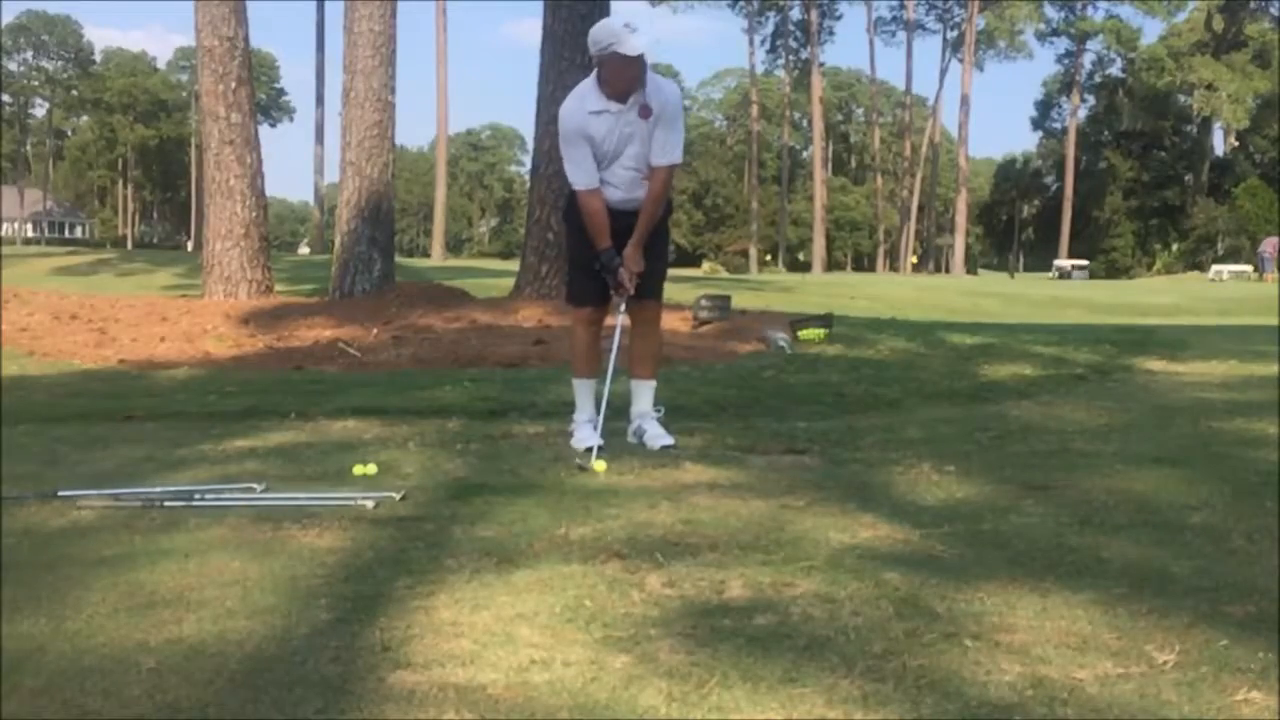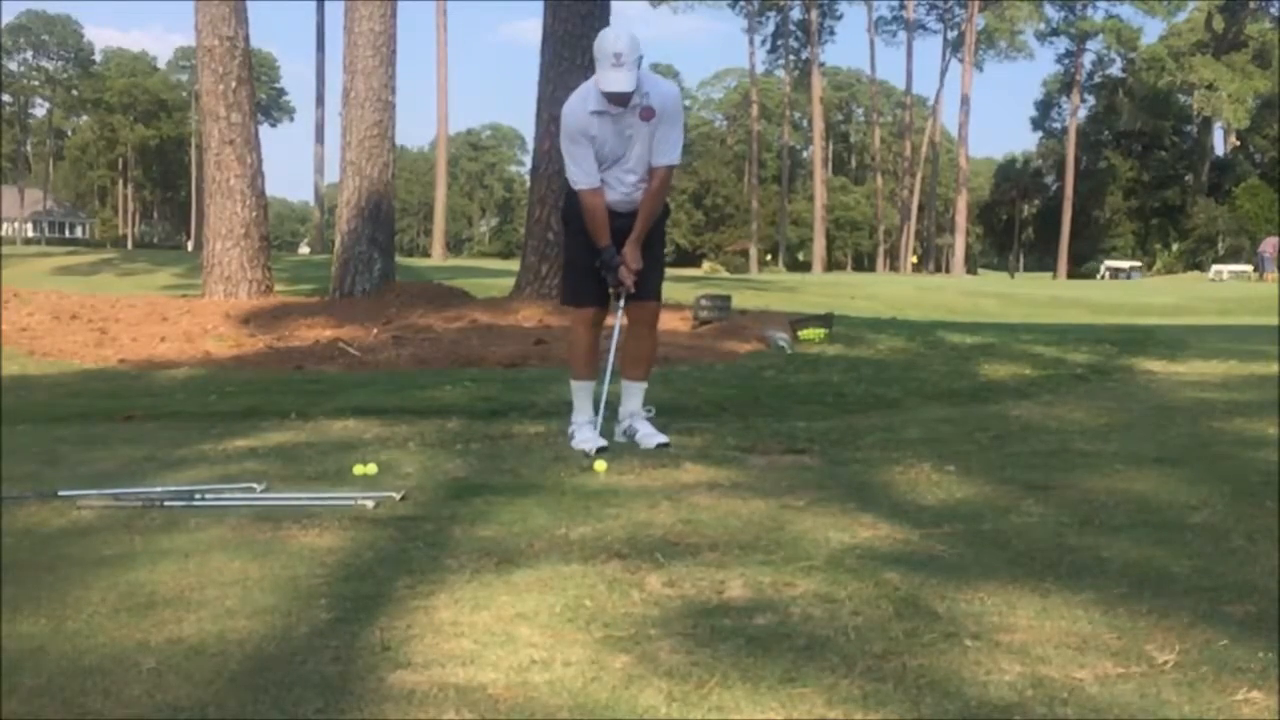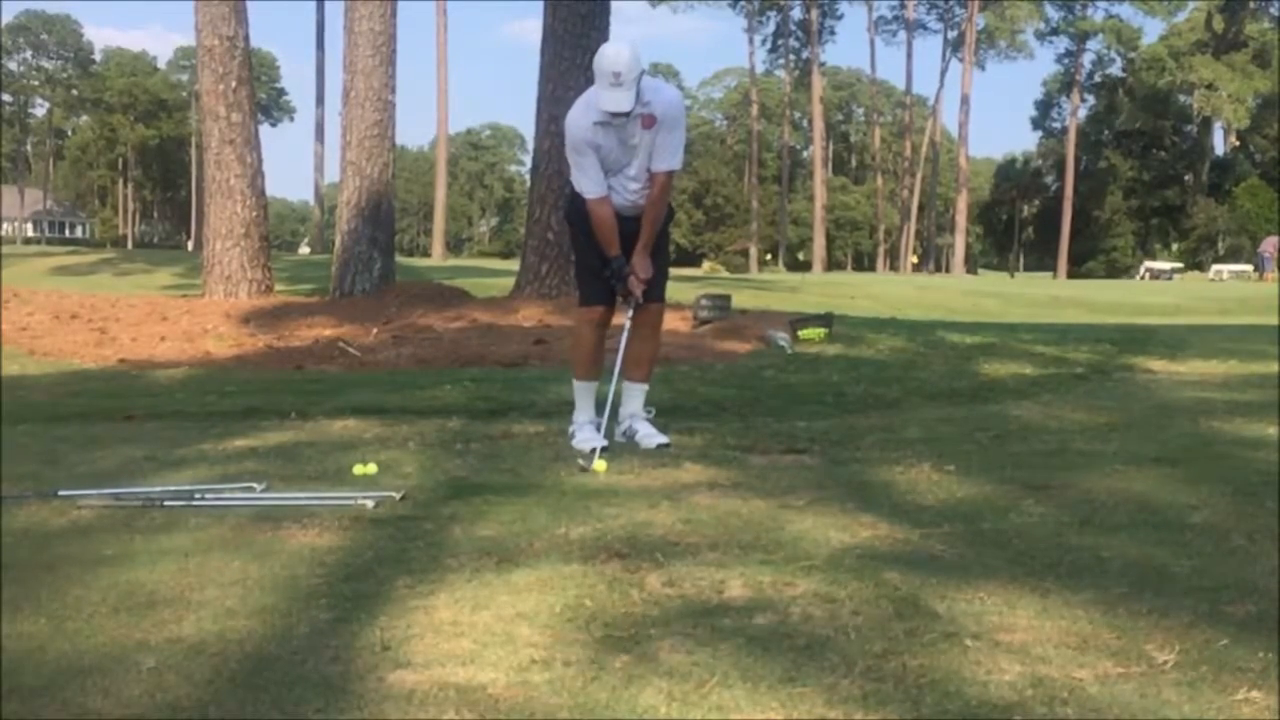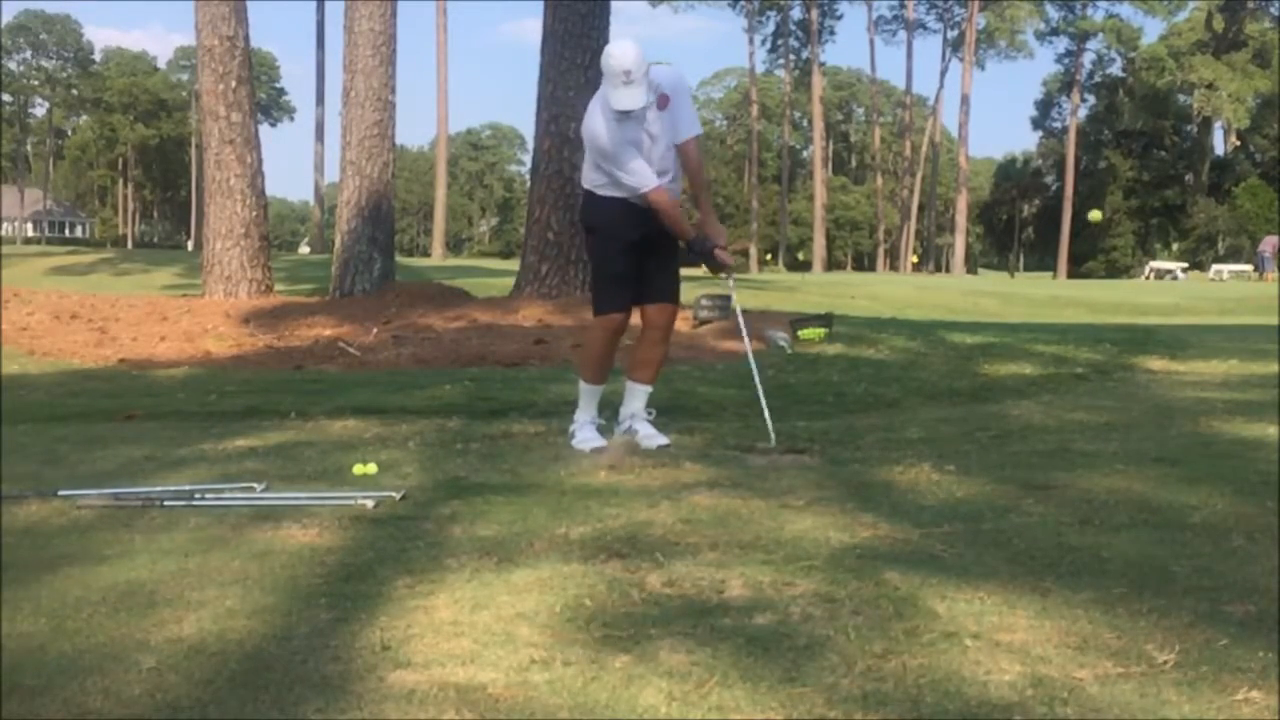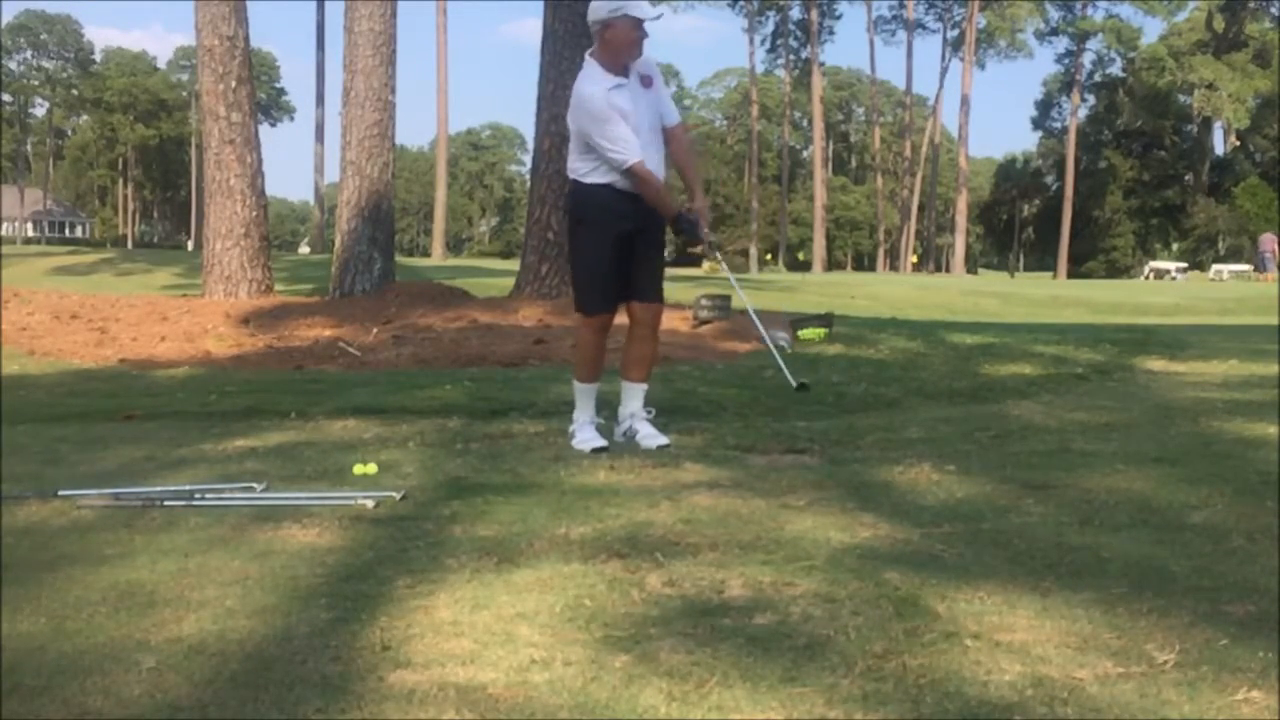
dt=1s
person 1, frame 1
left shoulder: (665, 95)
right shoulder: (575, 111)
left elbow: (662, 175)
right elbow: (588, 191)
left wrist: (636, 246)
right wrist: (609, 259)
left hip: (648, 215)
right hip: (593, 216)
left knee: (647, 314)
right knee: (588, 315)
left ankle: (644, 417)
right ankle: (584, 418)
person 1, frame 2
left shoulder: (665, 97)
right shoulder: (576, 110)
left elbow: (660, 176)
right elbow: (589, 190)
left wrist: (635, 244)
right wrist: (609, 256)
left hip: (644, 214)
right hip: (590, 216)
left knee: (646, 314)
right knee: (587, 314)
left ankle: (632, 415)
right ankle: (583, 419)
person 1, frame 3
left shoulder: (668, 102)
right shoulder: (580, 121)
left elbow: (661, 182)
right elbow: (597, 200)
left wrist: (643, 253)
right wrist: (619, 266)
left hip: (649, 215)
right hip: (594, 217)
left knee: (651, 313)
right knee: (595, 313)
left ankle: (632, 416)
right ankle: (583, 419)
person 1, frame 4
left shoulder: (669, 82)
right shoulder: (600, 126)
left elbow: (689, 154)
right elbow: (655, 194)
left wrist: (709, 219)
right wrist: (701, 245)
left hip: (660, 214)
right hip: (612, 213)
left knee: (662, 315)
right knee: (611, 318)
left ankle: (632, 415)
right ankle: (584, 418)
person 1, frame 5
left shoulder: (647, 71)
right shoulder: (591, 94)
left elbow: (674, 133)
right elbow: (635, 168)
left wrist: (696, 196)
right wrist: (678, 219)
left hip: (646, 204)
right hip: (600, 205)
left knee: (648, 314)
right knee: (598, 317)
left ankle: (632, 415)
right ankle: (583, 419)
